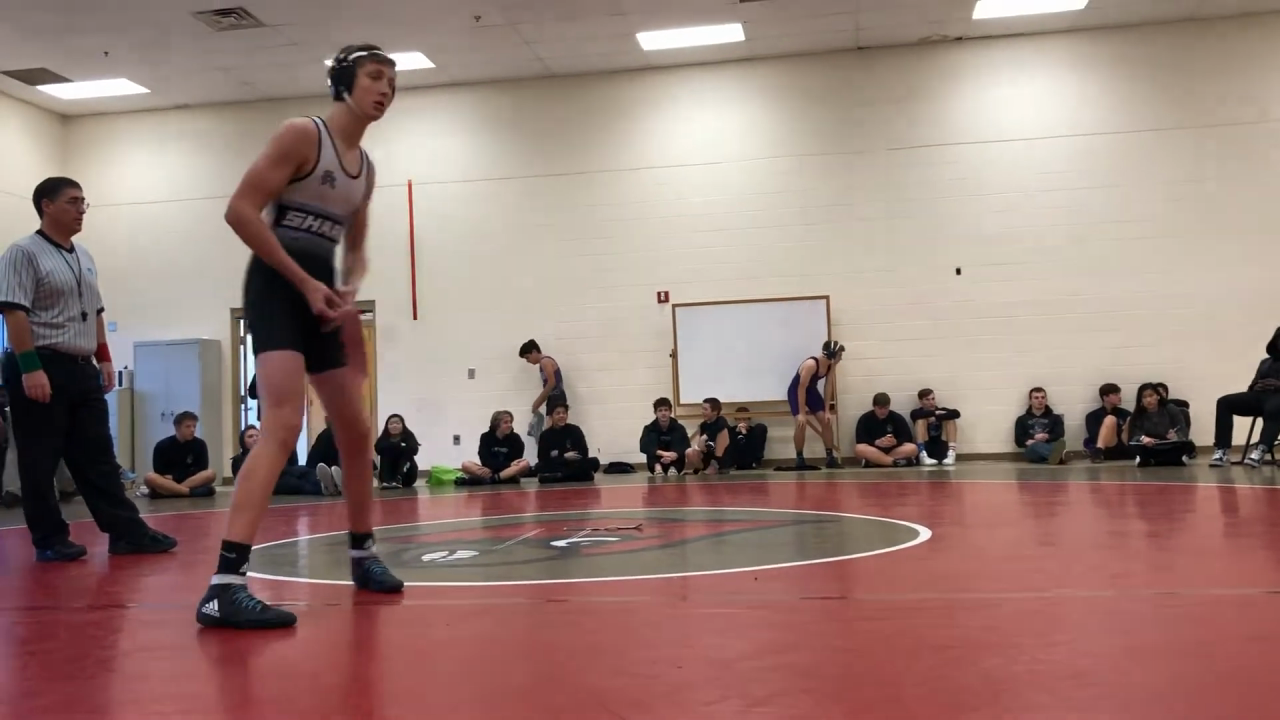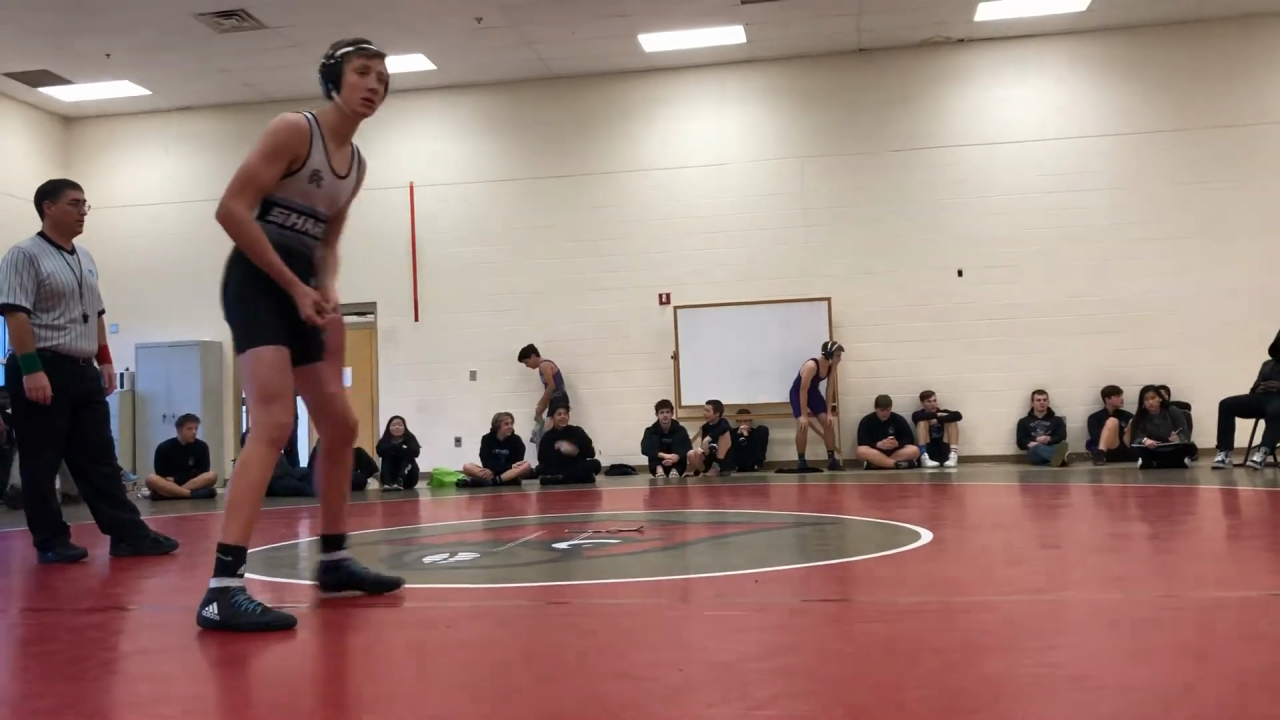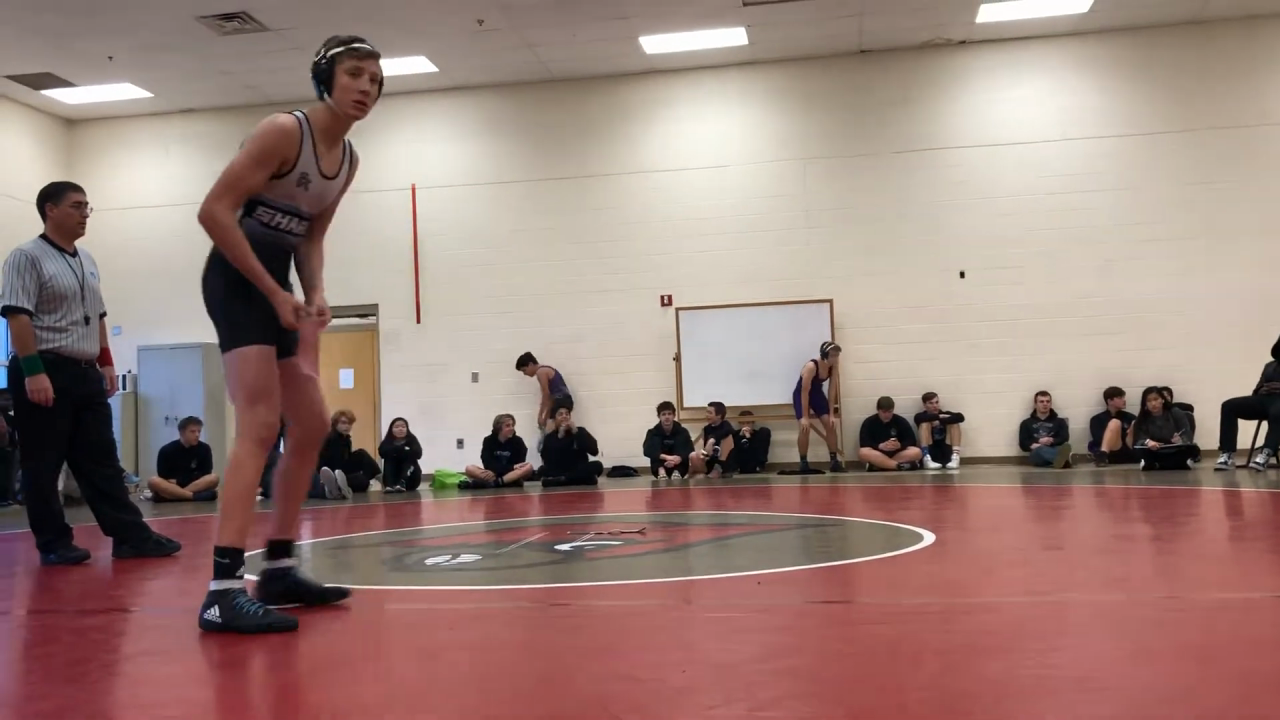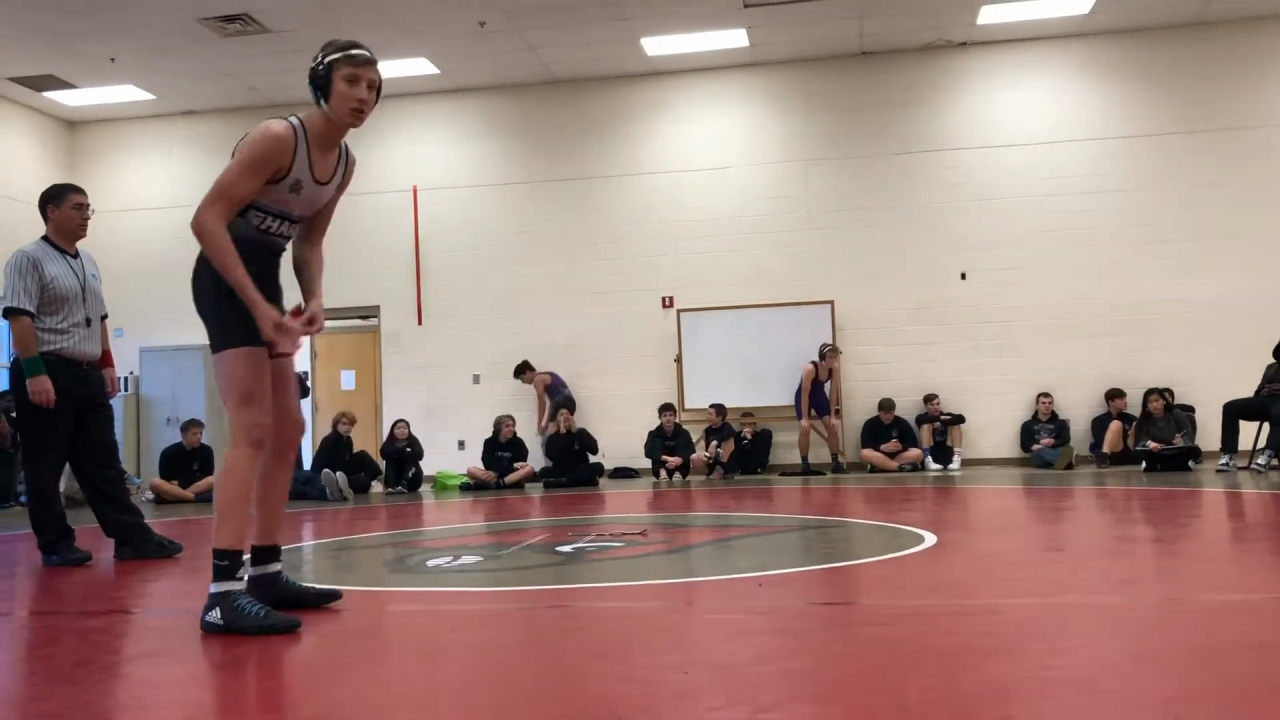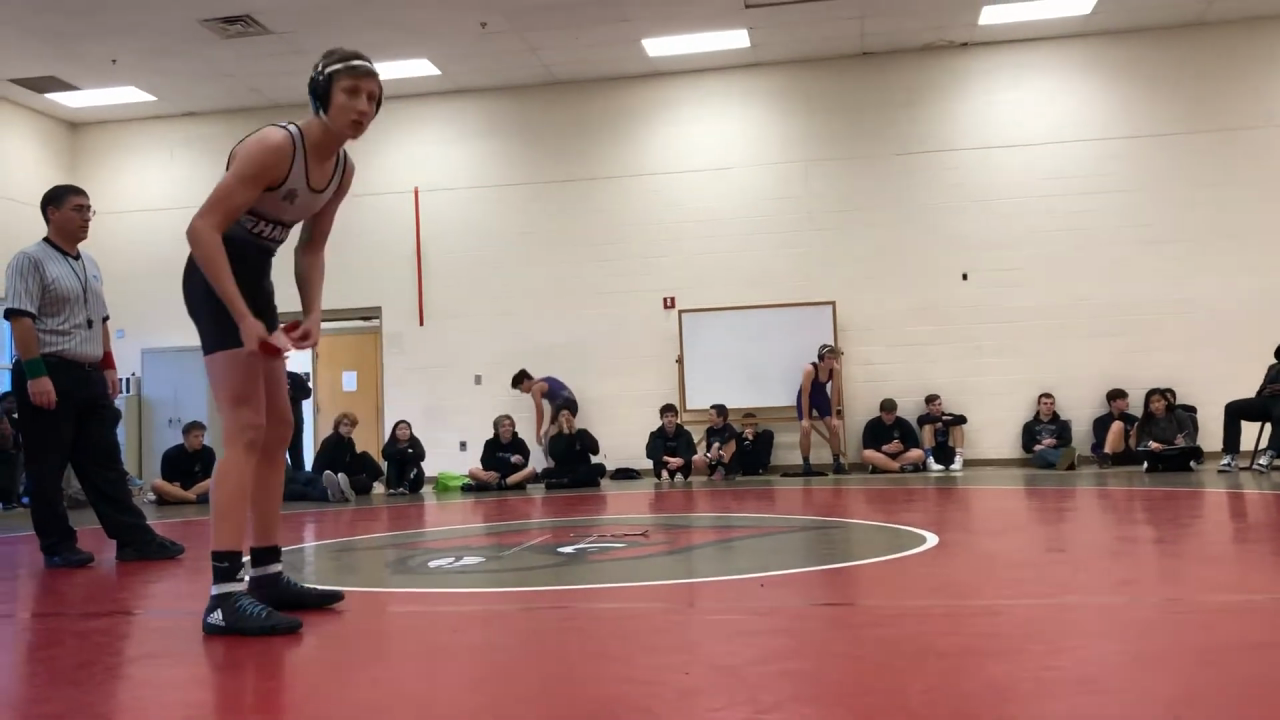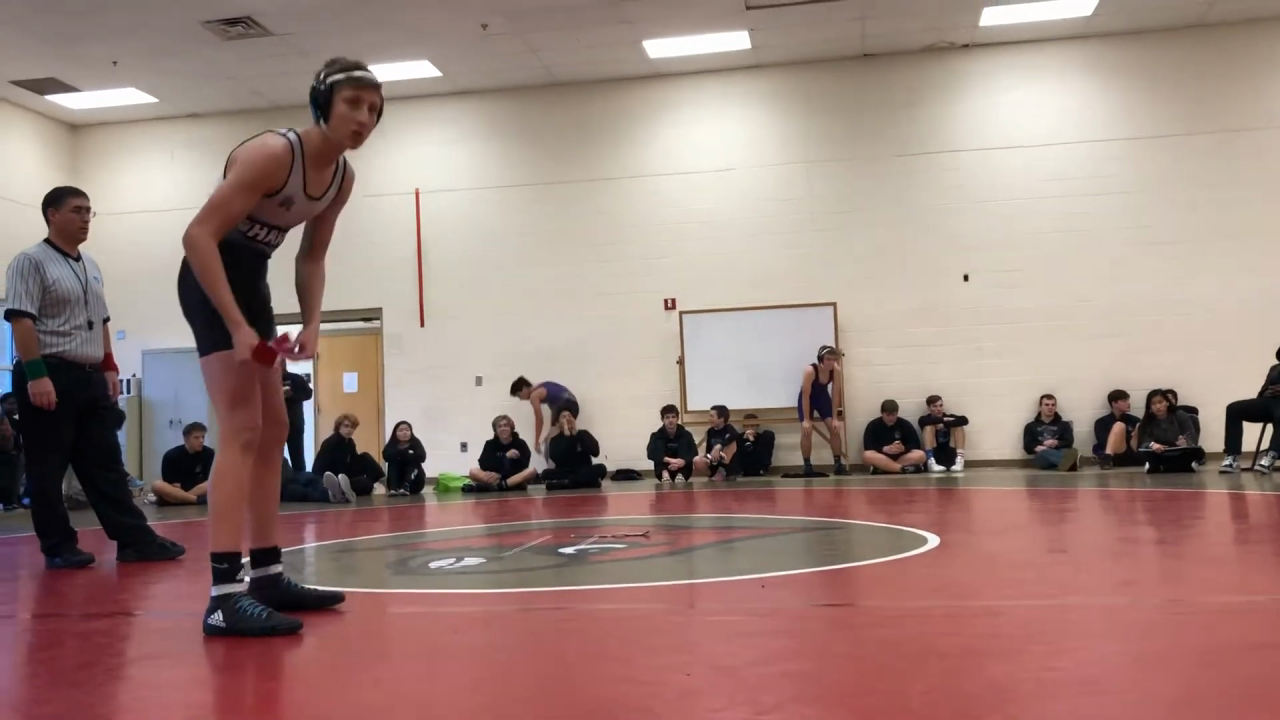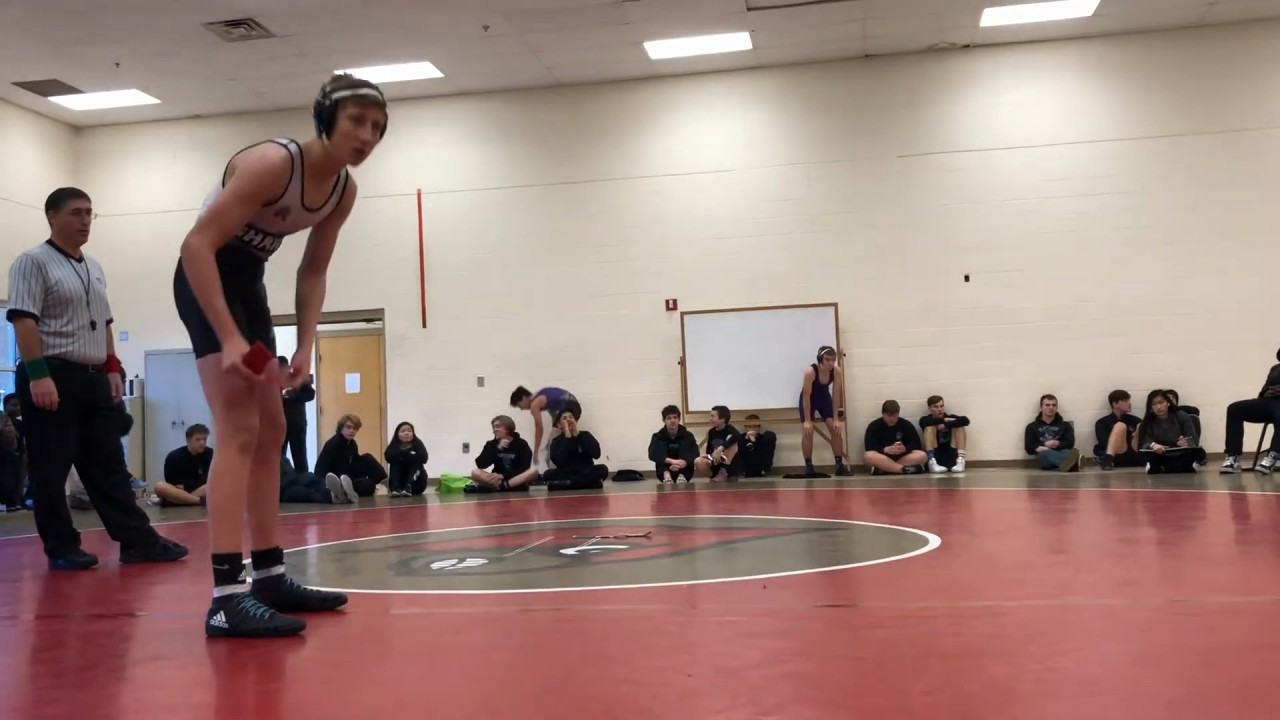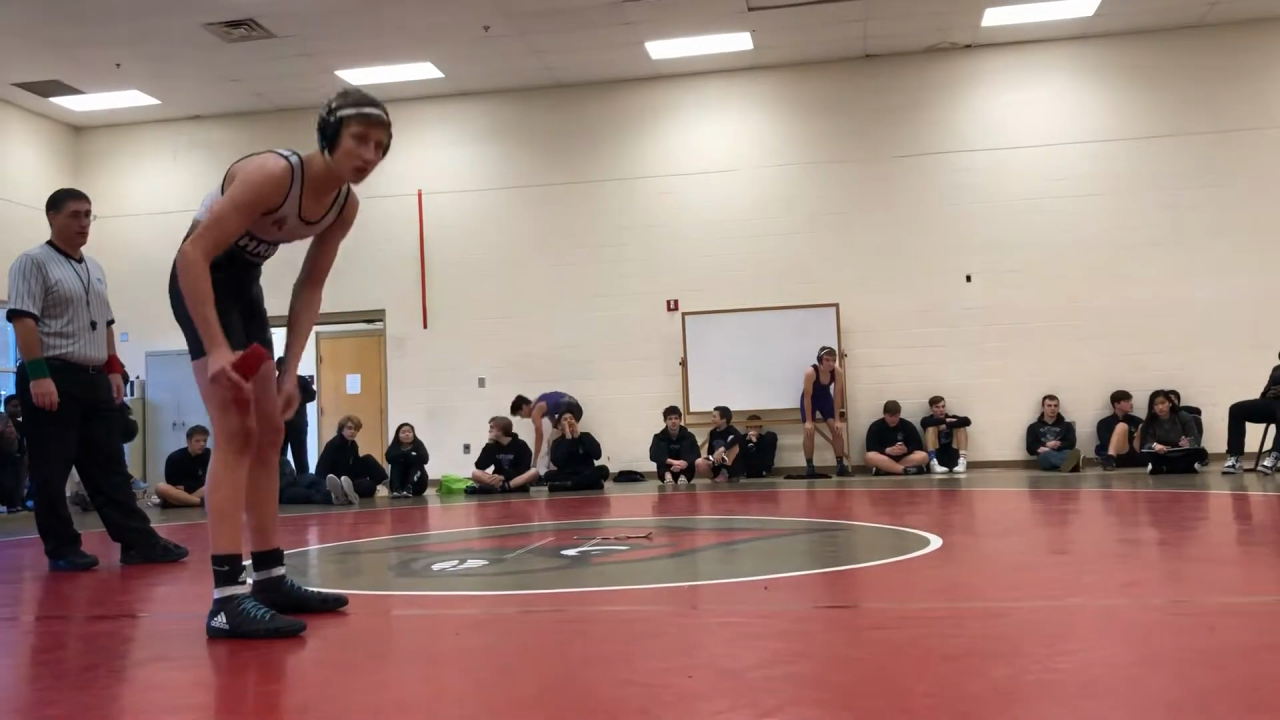
dt=0.1s
person 1, frame 1
left shoulder: (367, 168)
right shoulder: (301, 134)
right elbow: (241, 210)
left wrist: (349, 291)
right wrist: (304, 281)
left hip: (325, 296)
right hip: (278, 288)
left knee: (356, 431)
right knee: (282, 426)
left ankle: (363, 552)
right ankle: (223, 585)
person 1, frame 2
left shoulder: (356, 162)
right shoulder: (293, 130)
right elbow: (230, 209)
left wrist: (327, 291)
right wrist: (297, 289)
left hip: (295, 286)
right hip: (256, 280)
left knee: (341, 425)
right knee: (273, 425)
left ankle: (333, 557)
right ankle: (222, 589)
person 1, frame 3
left shoulder: (348, 160)
right shoulder: (282, 132)
right elbow: (213, 211)
left wrist: (315, 292)
right wrist: (274, 292)
left hip: (280, 285)
right hip: (237, 277)
left knee: (311, 424)
right knee: (261, 424)
left ankle: (278, 566)
right ankle: (222, 590)
person 1, frame 4
left shoulder: (345, 164)
right shoulder: (277, 138)
right elbow: (206, 218)
left wrist: (312, 299)
right wrist: (258, 304)
left hip: (264, 279)
right hip: (226, 276)
left knee: (286, 430)
right knee: (253, 428)
left ankle: (264, 573)
right ankle: (222, 592)
person 1, frame 5
left shoulder: (343, 171)
right shoulder: (274, 146)
right elbow: (202, 228)
left wrist: (312, 312)
right wrist: (244, 318)
left hip: (257, 280)
right hip: (218, 279)
left knee: (277, 432)
right knee: (247, 429)
left ankle: (265, 575)
right ankle: (224, 594)
person 1, frame 6
left shoulder: (343, 179)
right shoulder: (273, 153)
left elbow: (311, 257)
right elbow: (198, 236)
left wrist: (311, 325)
right wrist: (238, 329)
left hip: (252, 278)
right hip: (210, 276)
left knee: (272, 430)
right knee: (242, 429)
left ankle: (266, 575)
right ankle: (224, 596)
person 1, frame 7
left shoulder: (344, 192)
right shoulder: (272, 163)
left elbow: (313, 272)
right elbow: (196, 245)
left wrist: (305, 346)
right wrist: (228, 339)
left hip: (249, 282)
right hip: (208, 280)
left knee: (270, 432)
right knee: (240, 431)
left ankle: (269, 577)
right ankle: (226, 597)
person 1, frame 8
left shoulder: (346, 208)
right shoulder: (272, 174)
left elbow: (310, 288)
right elbow: (193, 255)
left wrist: (289, 369)
right wrist: (216, 350)
left hip: (243, 281)
right hip: (201, 277)
left knee: (268, 430)
right knee: (238, 430)
left ankle: (270, 578)
right ankle: (226, 598)
person 2, frame 1
left shoulder: (84, 257)
left wrist: (104, 358)
left hip: (82, 370)
right hip: (41, 368)
left knee: (98, 457)
right knee: (41, 461)
left ankle: (127, 532)
right ankle: (50, 540)
person 2, frame 2
left shoulder: (85, 259)
left wrist: (104, 360)
right wrist: (32, 370)
left hip: (83, 372)
right hip: (42, 369)
left knee: (99, 458)
right knee: (42, 462)
left ankle: (128, 533)
right ankle: (51, 542)
person 2, frame 3
left shoulder: (87, 261)
left wrist: (106, 362)
right wrist: (34, 372)
left hip: (85, 374)
right hip: (44, 371)
left knee: (101, 460)
right knee: (44, 464)
left ankle: (130, 535)
right ankle: (54, 543)
person 2, frame 4
left shoulder: (89, 263)
left wrist: (106, 364)
right wrist: (35, 373)
left hip: (87, 375)
right hip: (46, 373)
left knee: (103, 462)
right knee: (46, 466)
left ankle: (133, 537)
right ankle: (56, 545)
person 2, frame 5
left shoulder: (90, 265)
left wrist: (108, 366)
right wrist: (36, 375)
left hip: (89, 377)
right hip: (47, 375)
left knee: (105, 463)
right knee: (47, 467)
left ankle: (134, 538)
right ankle: (58, 546)
person 2, frame 6
left shoulder: (91, 267)
right shoulder: (31, 261)
left wrist: (108, 367)
right wrist: (36, 375)
left hip: (89, 378)
right hip: (49, 376)
left knee: (106, 464)
right knee: (48, 468)
left ankle: (135, 539)
right ankle: (59, 547)
person 2, frame 7
left shoulder: (93, 268)
right shoulder: (34, 262)
right elbow: (24, 321)
left wrist: (111, 369)
right wrist: (38, 375)
left hip: (93, 379)
right hip: (52, 377)
left knee: (109, 465)
right knee: (51, 469)
left ankle: (138, 540)
right ankle: (61, 548)
person 2, frame 8
left shoulder: (94, 269)
right shoulder: (33, 263)
right elbow: (24, 321)
left wrist: (114, 370)
right wrist: (38, 376)
left hip: (94, 380)
right hip: (52, 378)
left knee: (109, 466)
right knee: (51, 470)
left ankle: (138, 541)
right ankle: (62, 549)
